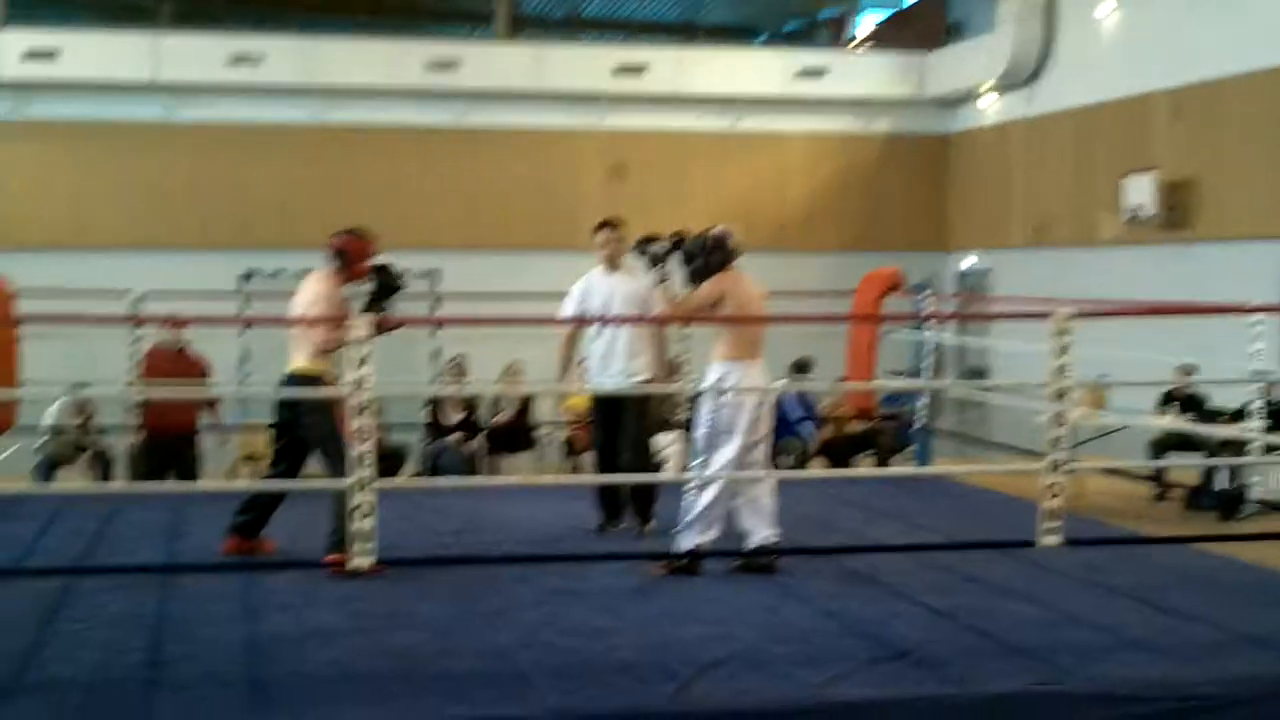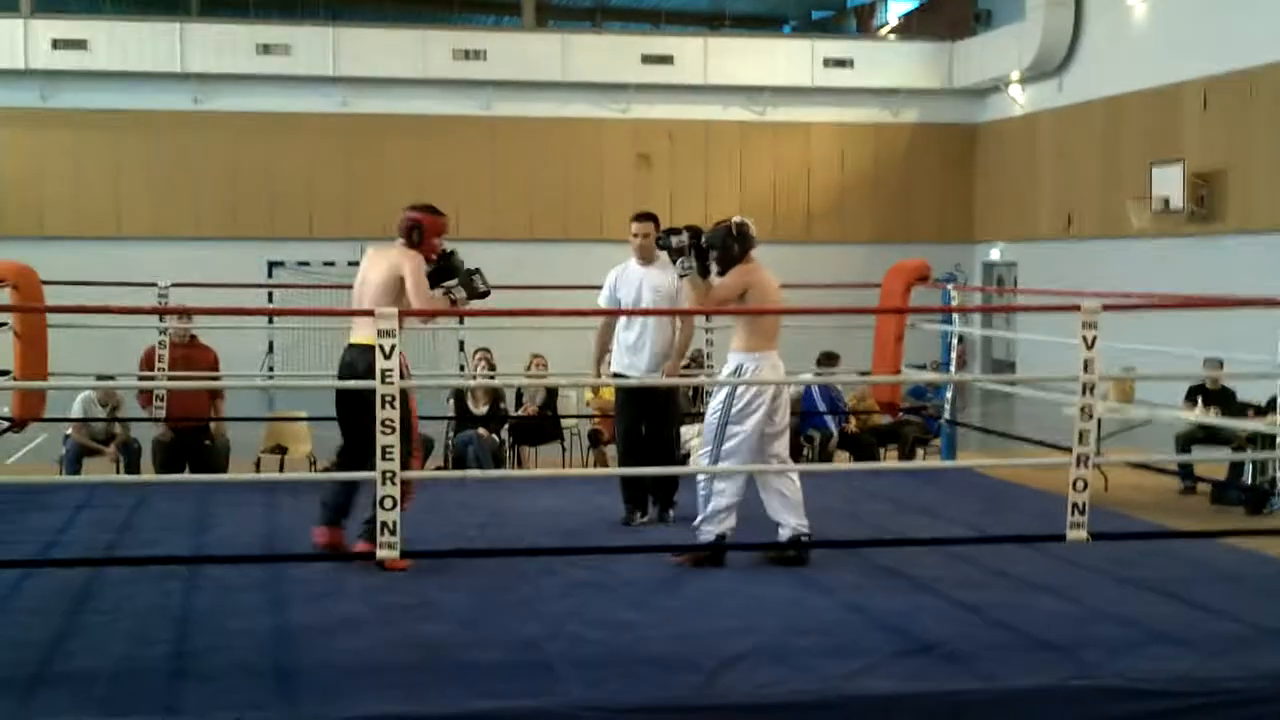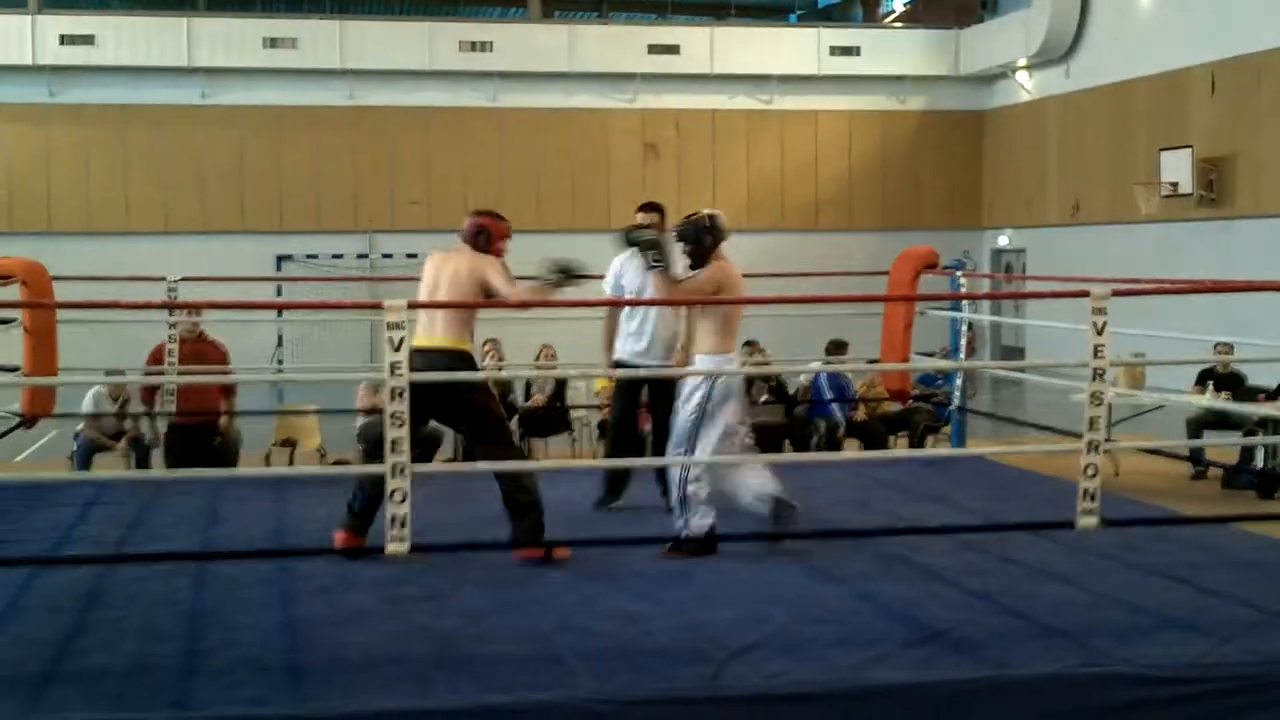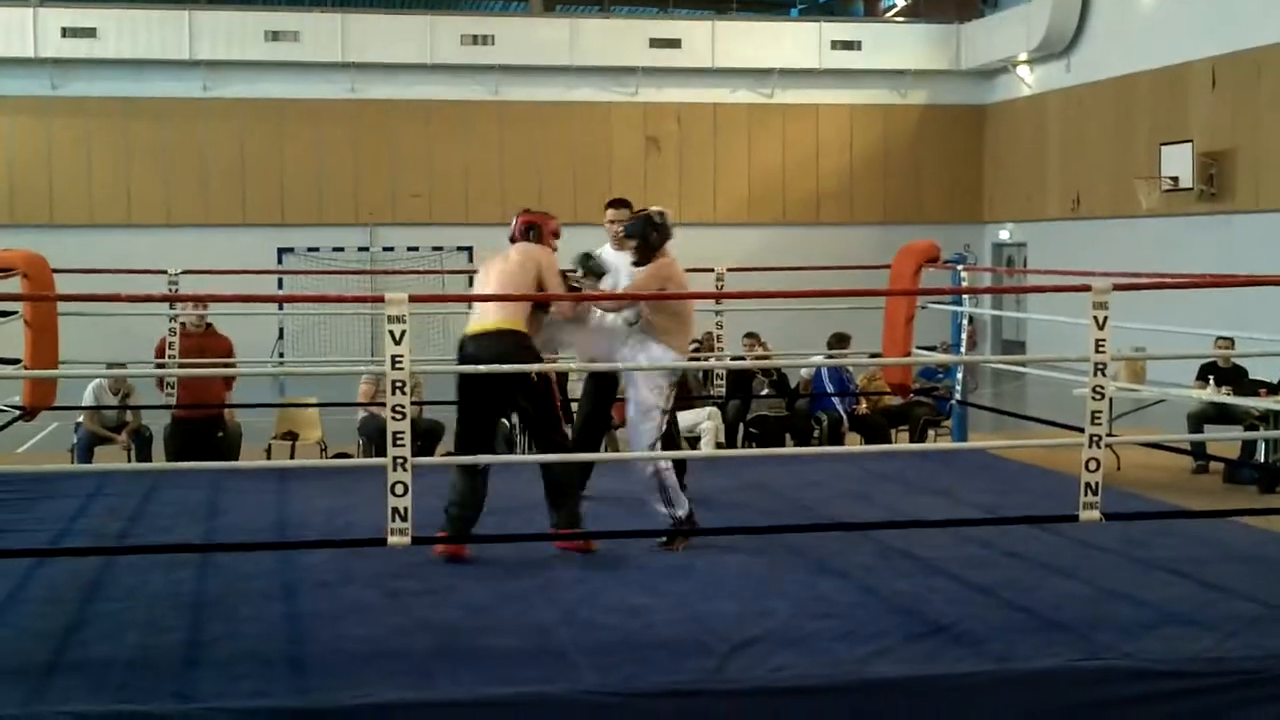
dt=0.3s
person 1, frame 1
left shoulder: (316, 282)
right shoulder: (327, 288)
left elbow: (339, 325)
right elbow: (323, 342)
left wrist: (378, 300)
right wrist: (373, 328)
left hip: (294, 383)
right hip: (311, 384)
left knee: (285, 465)
right knee: (345, 463)
left ankle: (241, 534)
right ankle: (341, 551)
person 1, frame 2
left shoulder: (374, 253)
right shoulder: (409, 259)
right elbow: (424, 311)
left wrist: (434, 276)
right wrist: (456, 292)
left hip: (352, 358)
right hip: (381, 362)
left knee: (354, 450)
right knee: (404, 455)
left ankle: (329, 526)
right ankle: (372, 539)
person 1, frame 3
left shoulder: (433, 260)
right shoulder: (483, 265)
right elbow: (517, 296)
right wrist: (557, 277)
left hip: (418, 362)
right hip: (455, 365)
right knee: (502, 451)
left ankle: (351, 532)
right ankle: (530, 542)
person 1, frame 4
left shoulder: (487, 266)
right shoulder: (538, 254)
right elbow: (564, 311)
left wrist: (539, 304)
left hip: (471, 350)
right hip: (511, 348)
left knee: (473, 452)
right knee: (552, 442)
left ankle: (453, 538)
right ankle: (568, 527)
person 2, frame 1
left shoulder: (722, 282)
right shoulder: (751, 286)
left elbow: (676, 313)
right wrist: (690, 271)
left hip: (727, 380)
right hip: (756, 378)
left knee: (707, 466)
right knee: (753, 468)
left ankle: (690, 550)
right ankle: (764, 547)
person 2, frame 2
left shoulder: (743, 273)
right shoulder: (763, 275)
left elbow: (703, 304)
right elbow: (719, 299)
left wrist: (685, 263)
right wrist: (701, 266)
left hip: (746, 370)
right hip: (771, 368)
left knee: (718, 457)
right knee: (776, 458)
left ankle: (711, 541)
right ankle: (796, 538)
person 2, frame 3
left shoulder: (718, 271)
right shoulder: (721, 272)
left elbow: (672, 295)
right elbow: (684, 285)
left wrist: (652, 257)
right wrist: (657, 256)
left hip: (712, 371)
right hip: (716, 368)
left knee: (684, 455)
right knee: (726, 452)
left ankle: (696, 535)
right ankle: (773, 502)
person 2, frame 4
left shoulder: (657, 271)
right shoulder: (665, 269)
left elbow: (616, 304)
left hip: (653, 361)
right hip: (638, 345)
left knee: (645, 451)
left ankle: (681, 520)
person 3, frame 1
left shoulder: (642, 281)
right shoulder: (584, 286)
left elbow: (658, 327)
right elbow: (572, 334)
left wrist: (661, 367)
right wrist: (561, 379)
left hip: (637, 378)
right hip: (601, 381)
left knee: (636, 448)
right knee: (606, 449)
left ankle: (643, 514)
right ankle: (611, 512)
person 3, frame 2
left shoulder: (674, 275)
right shoulder: (618, 275)
left elbow: (687, 322)
right elbow: (607, 324)
left wrist: (675, 360)
right wrist: (596, 367)
left hip: (662, 372)
right hip: (626, 370)
left knee: (663, 441)
right knee: (629, 441)
left ankle: (664, 502)
right ankle: (636, 506)
person 3, frame 3
right shoulder: (621, 263)
right elbow: (612, 311)
left wrist: (683, 351)
right wrist: (607, 353)
left hip: (666, 359)
right hip: (628, 357)
left knee: (666, 428)
right knee: (620, 426)
left ankle: (671, 490)
right ankle: (612, 489)
person 3, frame 4
right shoulder: (596, 259)
right wrist: (584, 348)
right hip: (603, 351)
right knee: (589, 420)
left ankle: (674, 478)
right ankle: (574, 480)
